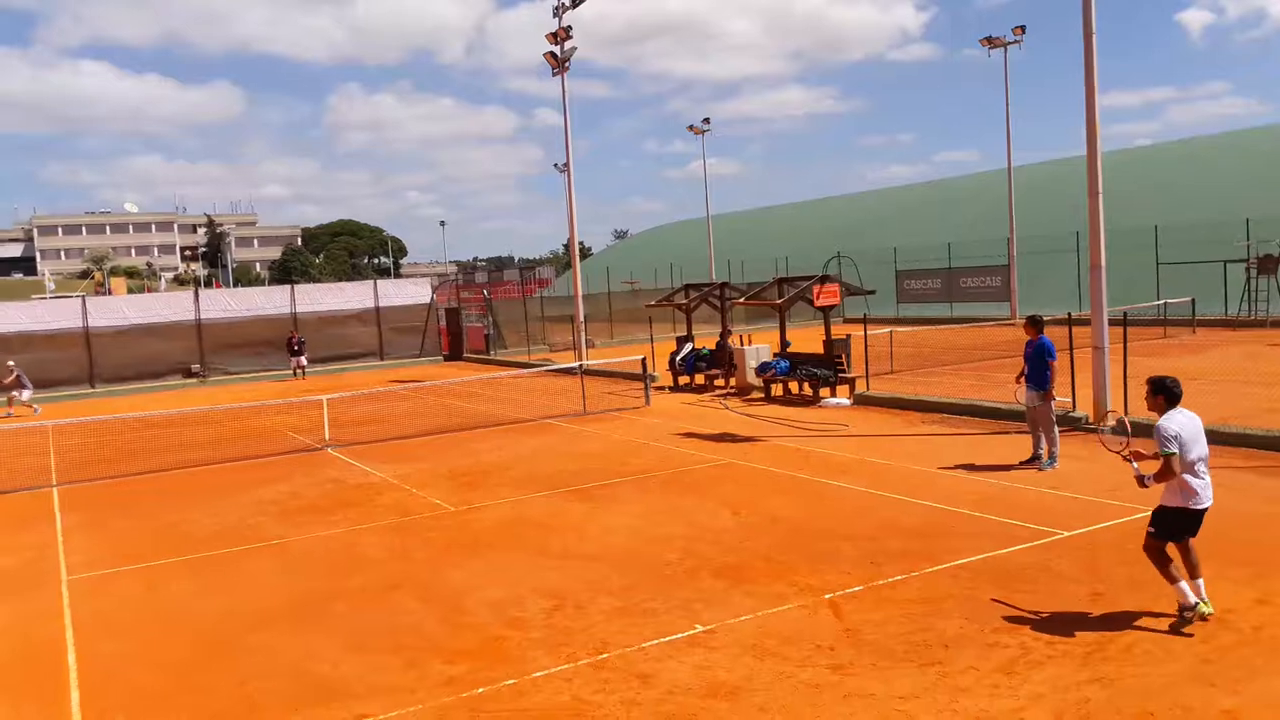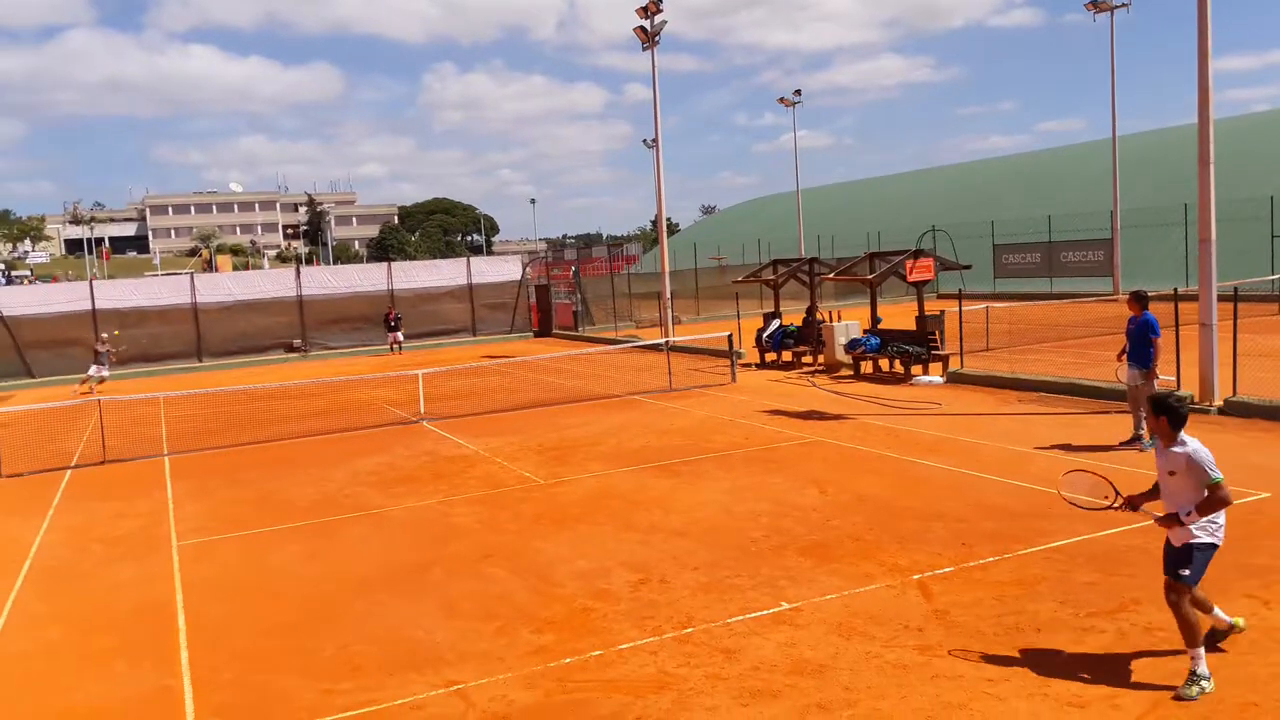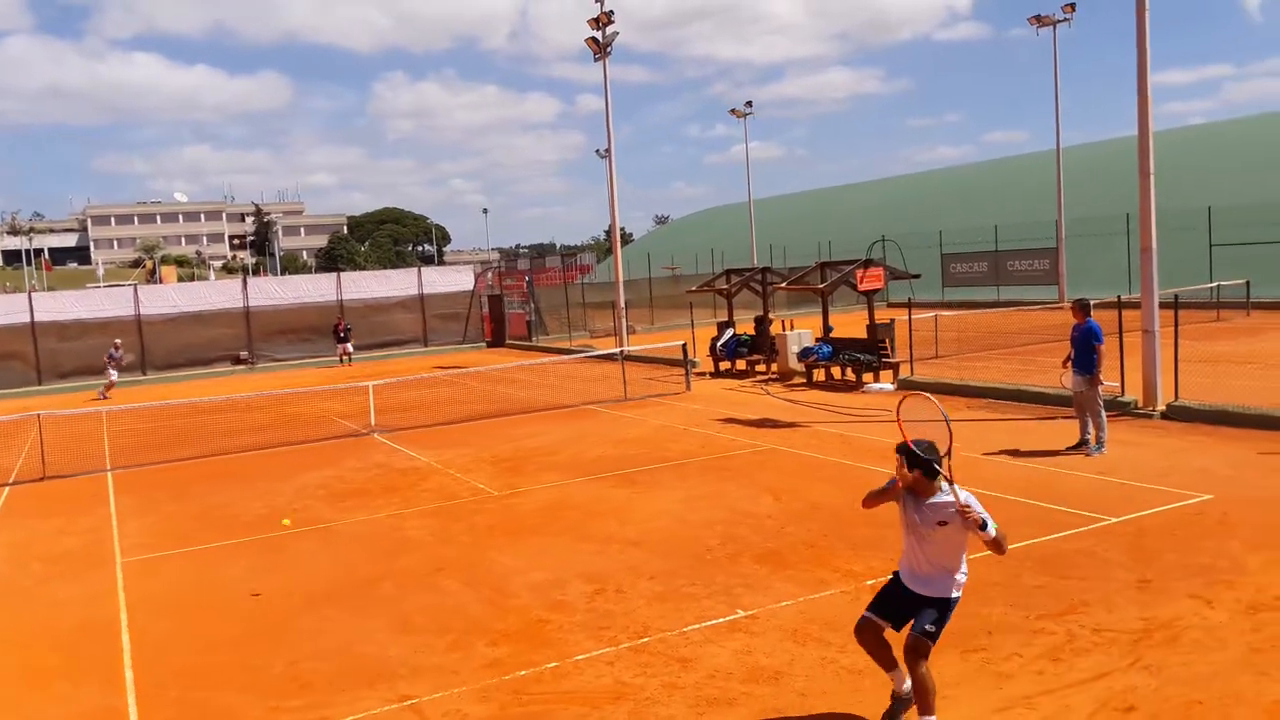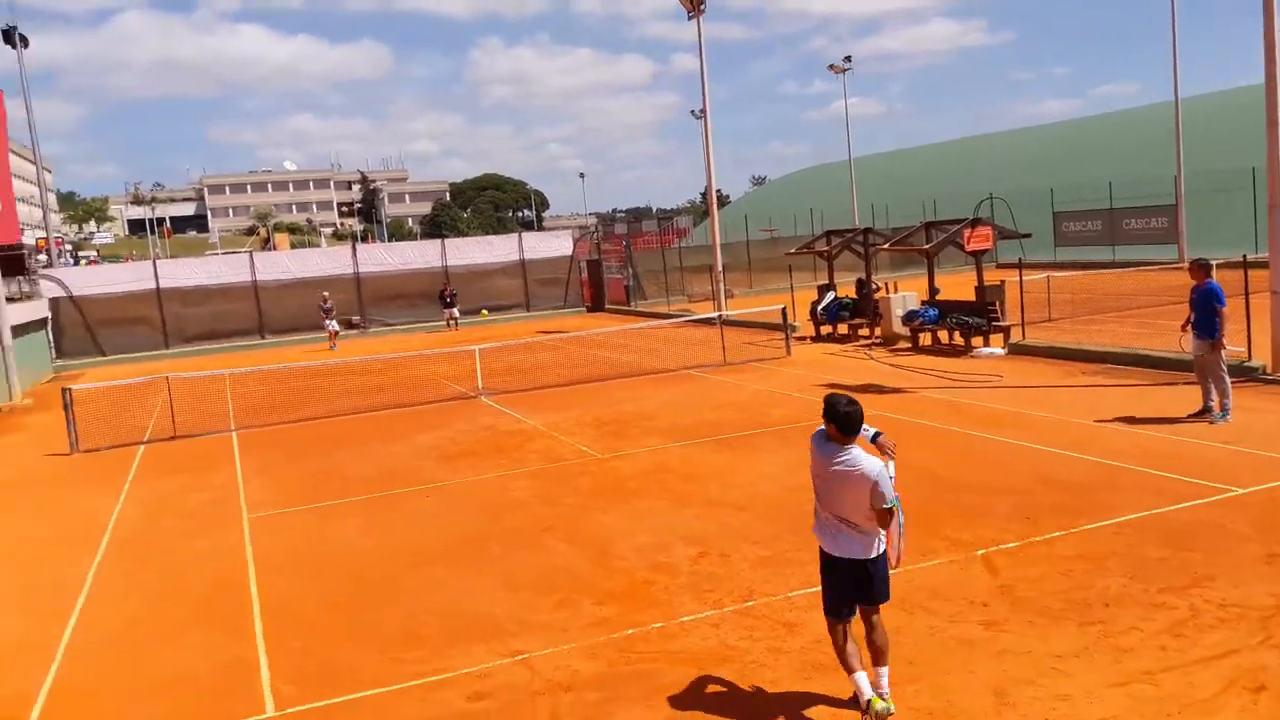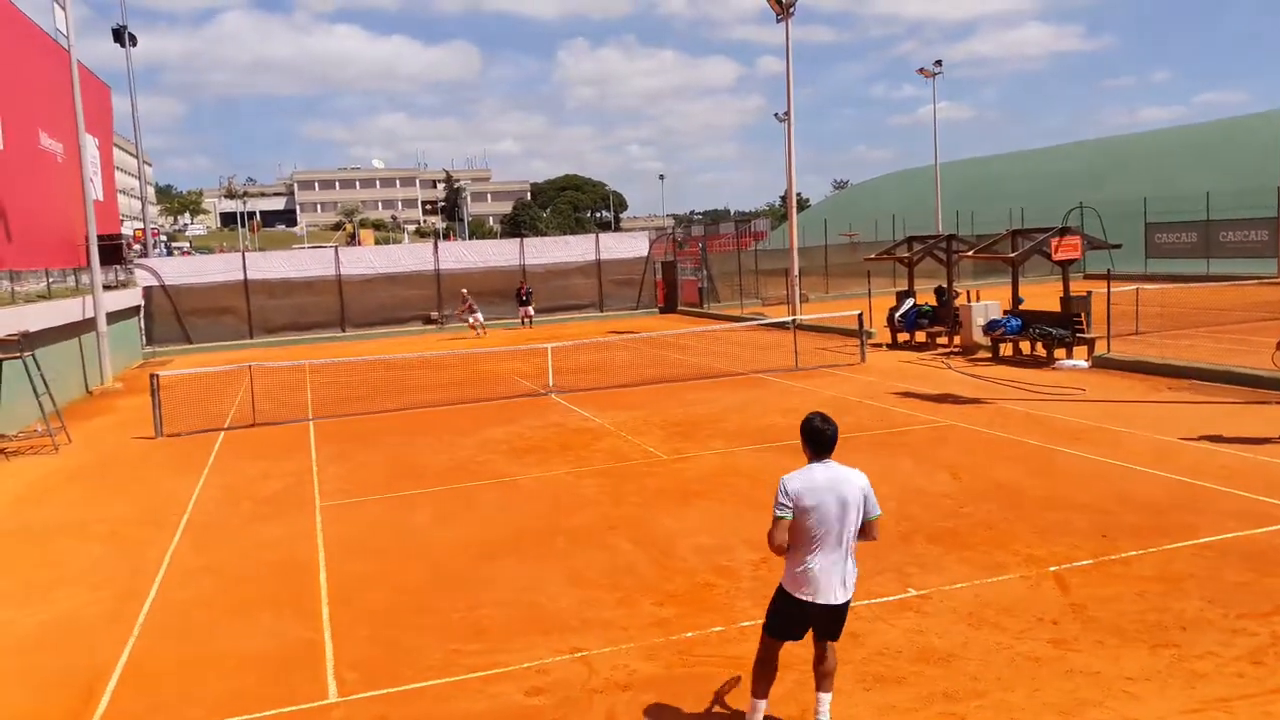
dt=0.7s
person 1, frame 1
left shoulder: (1165, 427)
right shoulder: (1192, 417)
left elbow: (1171, 470)
left wrist: (1146, 480)
right wrist: (1150, 455)
left hip: (1181, 498)
right hip: (1201, 494)
left knee: (1153, 546)
right knee: (1182, 542)
left ankle: (1190, 602)
right ankle: (1199, 600)
person 1, frame 2
left shoulder: (1194, 454)
right shoulder: (1161, 445)
left elbow: (1224, 497)
left wrist: (1181, 517)
right wrist: (1143, 498)
left hip: (1201, 534)
right hip: (1177, 532)
left knee: (1176, 596)
right knee: (1179, 591)
left ankle: (1200, 673)
right ankle: (1225, 623)
person 1, frame 3
left shoulder: (962, 502)
right shoulder: (904, 488)
left elbow: (1001, 547)
right elbow: (867, 502)
left wrist: (981, 524)
right wrist: (894, 489)
left hip: (943, 590)
right hip: (908, 579)
left knee: (914, 653)
right knee: (865, 630)
right ankle: (903, 688)
person 1, frame 4
left shoulder: (819, 442)
right shoulder: (875, 468)
left elbow: (836, 434)
right elbow: (887, 521)
left wrist: (874, 434)
left hip: (834, 552)
right hip: (868, 552)
left knee: (839, 630)
right knee: (872, 618)
right ankle: (881, 693)
person 1, frame 5
left shoulder: (790, 483)
right shoulder: (859, 481)
left elbow: (778, 544)
right elbow: (871, 533)
left wrist: (790, 549)
left hip: (799, 585)
right hip: (840, 585)
left knee: (768, 647)
right knee: (825, 645)
